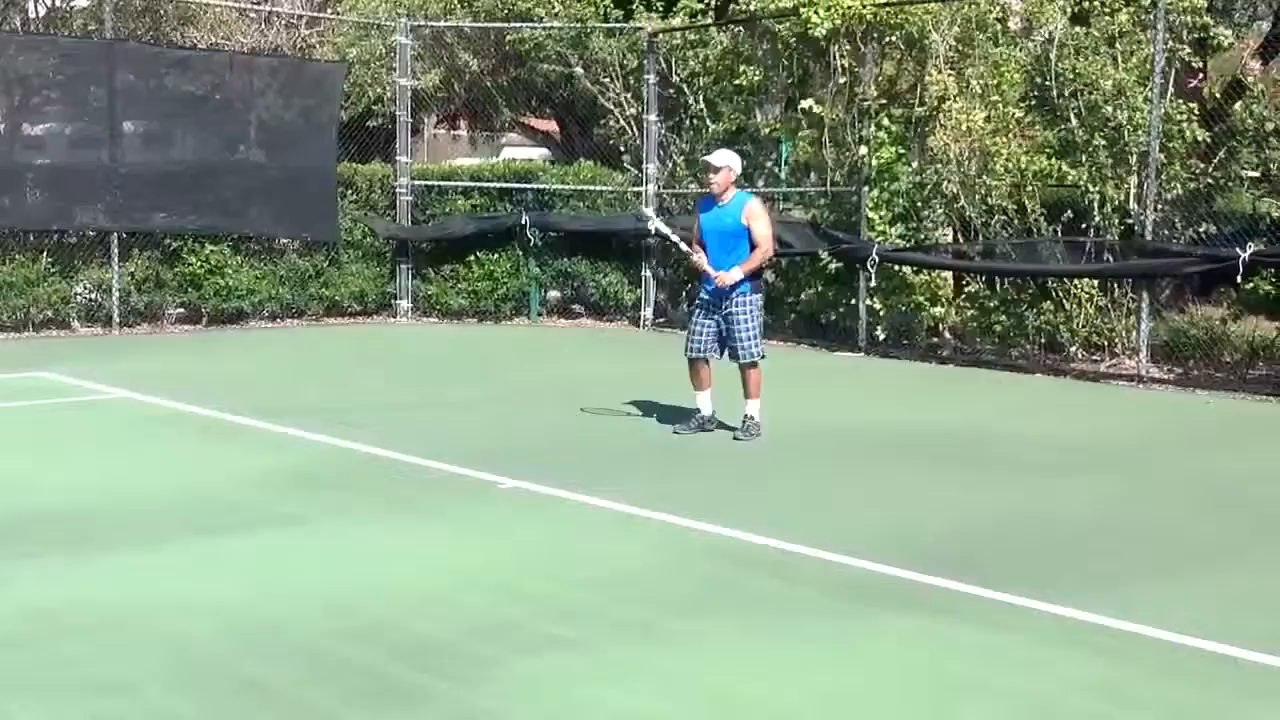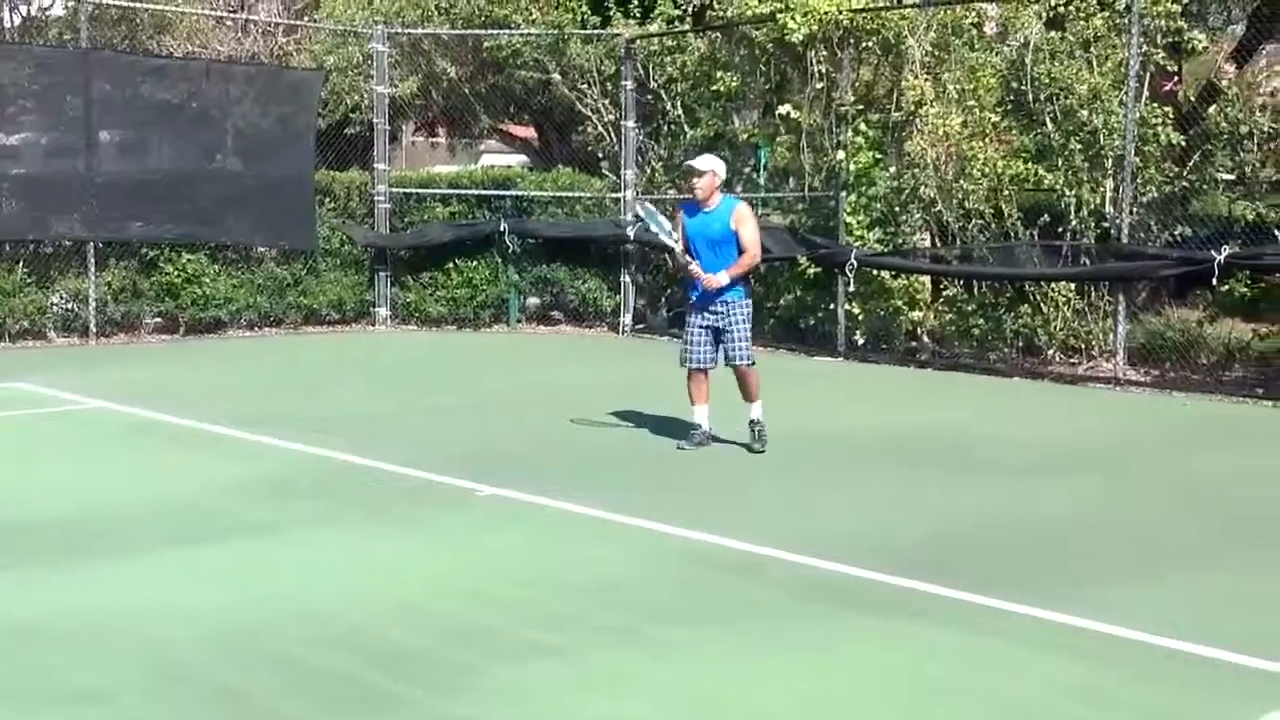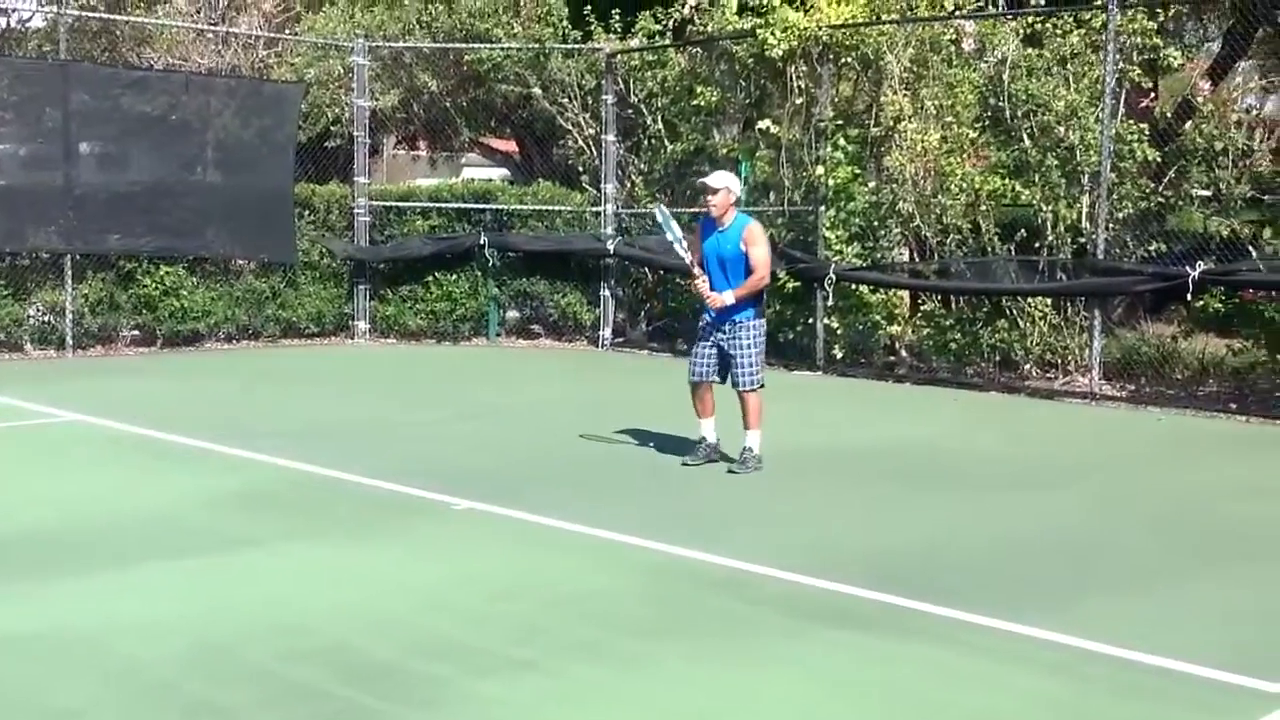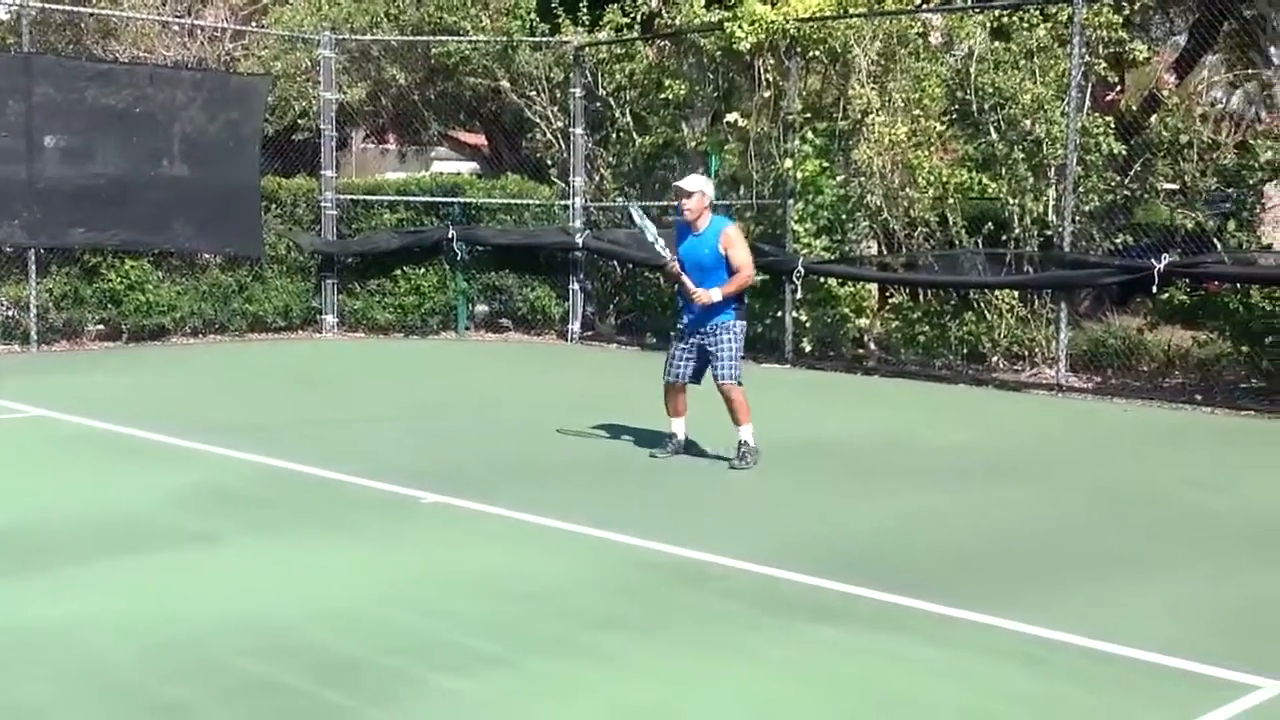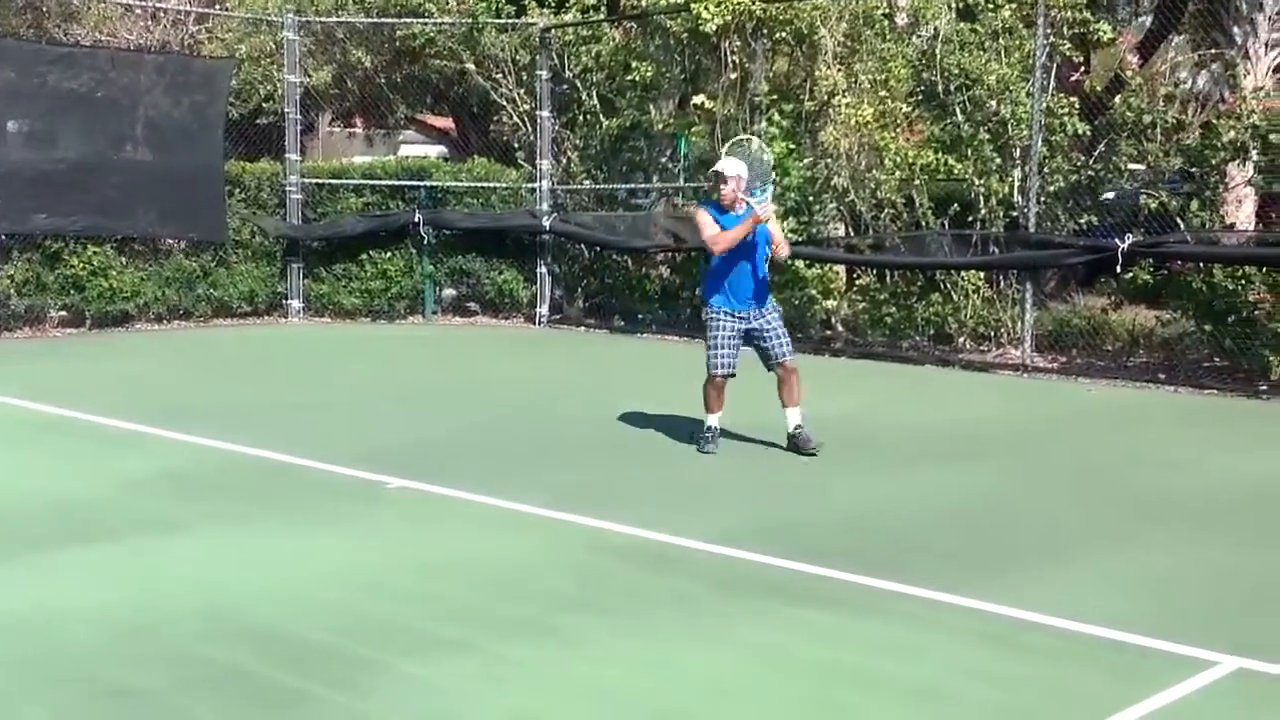
dt=0.5s
person 1, frame 1
left shoulder: (750, 206)
right shoulder: (703, 206)
left elbow: (765, 249)
left wrist: (736, 273)
right wrist: (697, 256)
left hip: (743, 293)
right hip: (709, 292)
left knee: (747, 358)
right knee: (696, 354)
left ankle: (752, 419)
right ankle: (705, 413)
person 1, frame 2
left shoulder: (737, 210)
right shoulder: (685, 212)
left elbow: (753, 254)
left wrist: (723, 277)
right wrist: (686, 263)
left hip: (734, 299)
right hip: (699, 301)
left knee: (741, 363)
right knee: (696, 366)
left ankle: (756, 420)
right ankle: (701, 428)
person 1, frame 3
left shoulder: (750, 229)
right shoulder: (703, 227)
left elbow: (762, 276)
right elbow: (696, 264)
left wrist: (728, 297)
right wrist: (699, 280)
left hip: (745, 319)
right hip: (712, 318)
left knee: (746, 385)
right knee: (699, 380)
left ankle: (752, 451)
right ankle: (708, 441)
person 1, frame 4
left shoulder: (727, 231)
right shoulder: (680, 231)
left elbow: (747, 274)
right elbow: (672, 268)
left wrist: (715, 294)
right wrist: (673, 272)
left hip: (725, 321)
right hip: (691, 320)
left knee: (727, 383)
right knee: (674, 382)
left ankle: (747, 444)
right ankle: (677, 437)
person 1, frame 5
left shoulder: (763, 212)
right shoulder: (705, 213)
left elbow: (779, 248)
right elbow: (716, 246)
left wrist: (782, 250)
right wrist: (749, 223)
left hip: (761, 305)
right hip: (721, 309)
left knee: (786, 366)
right knee: (718, 374)
left ankle: (796, 430)
right ankle: (711, 428)
